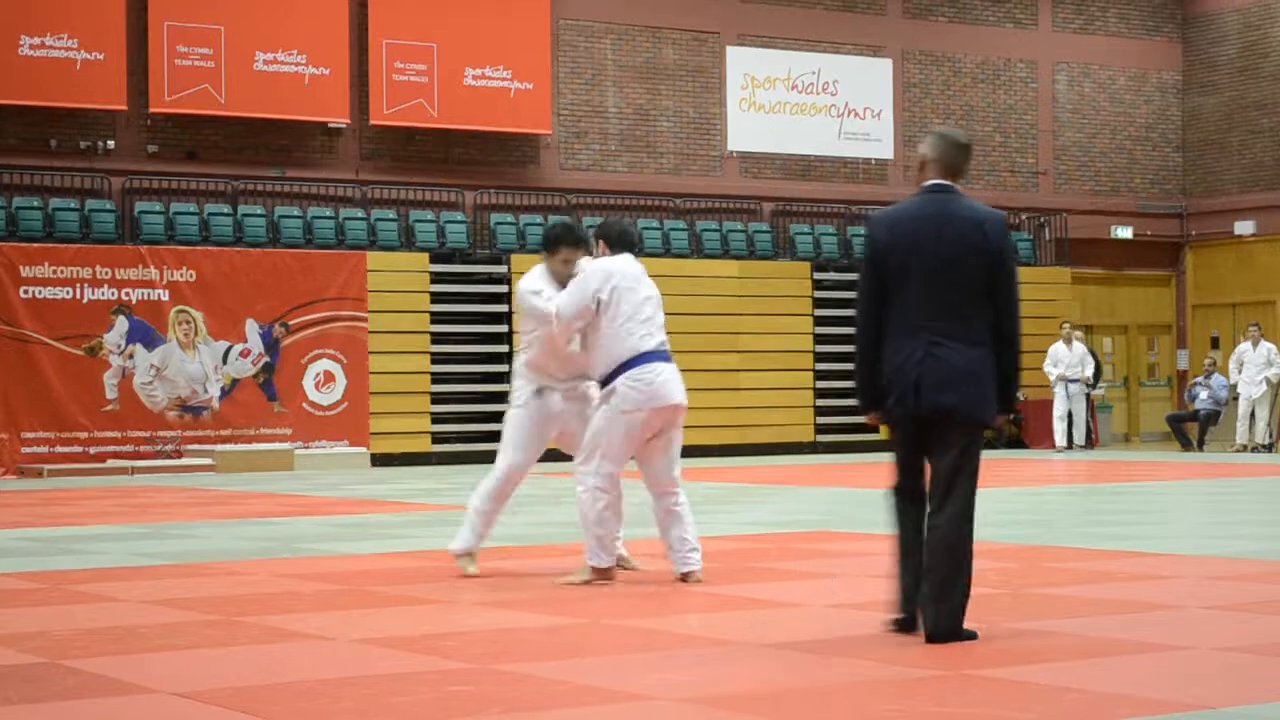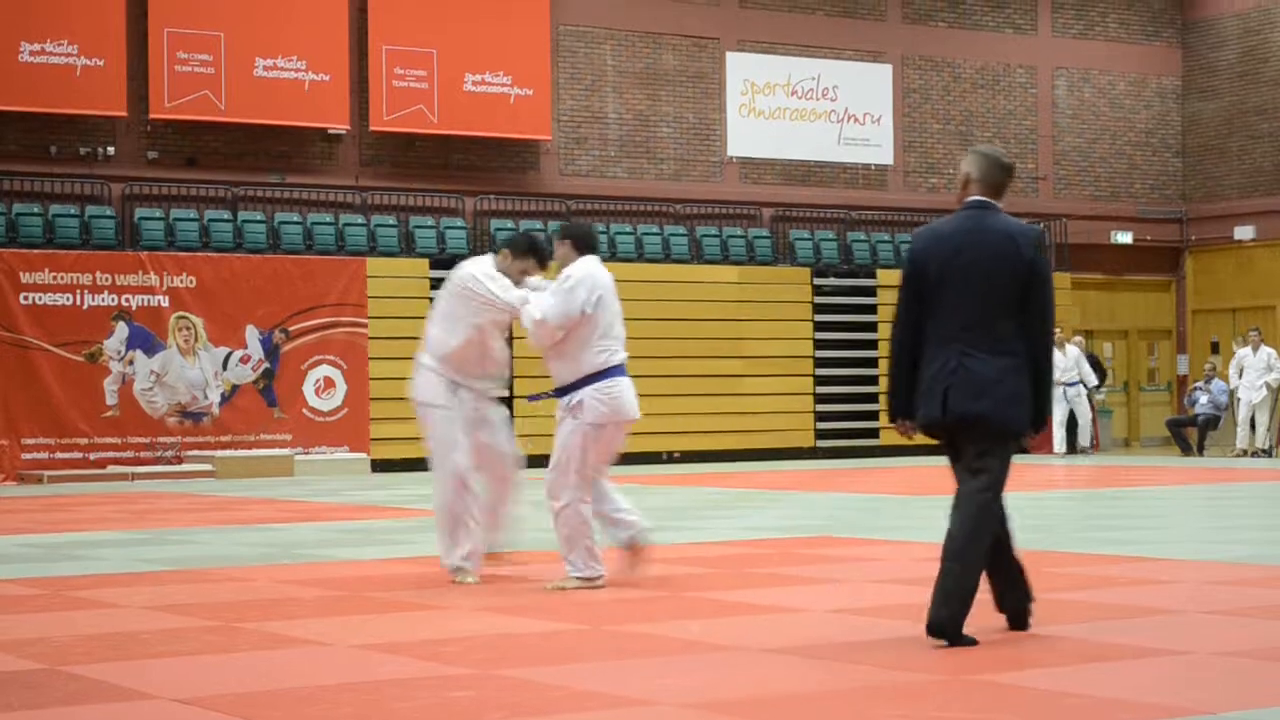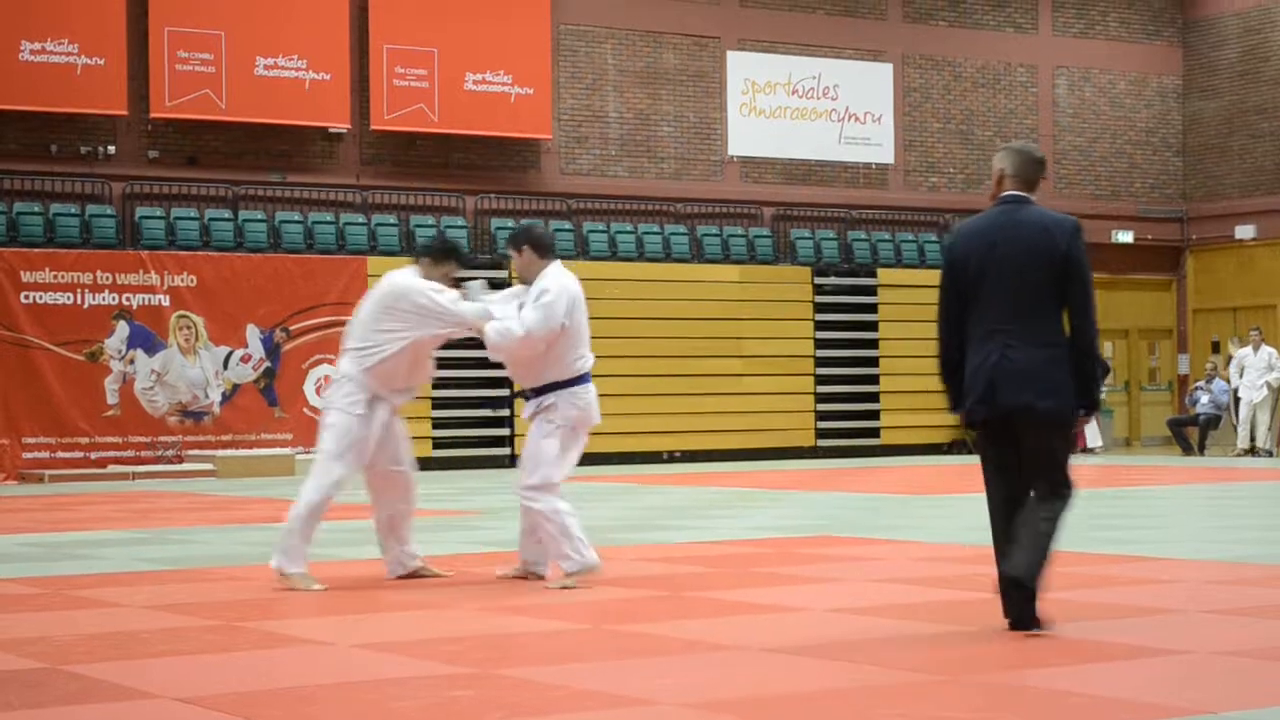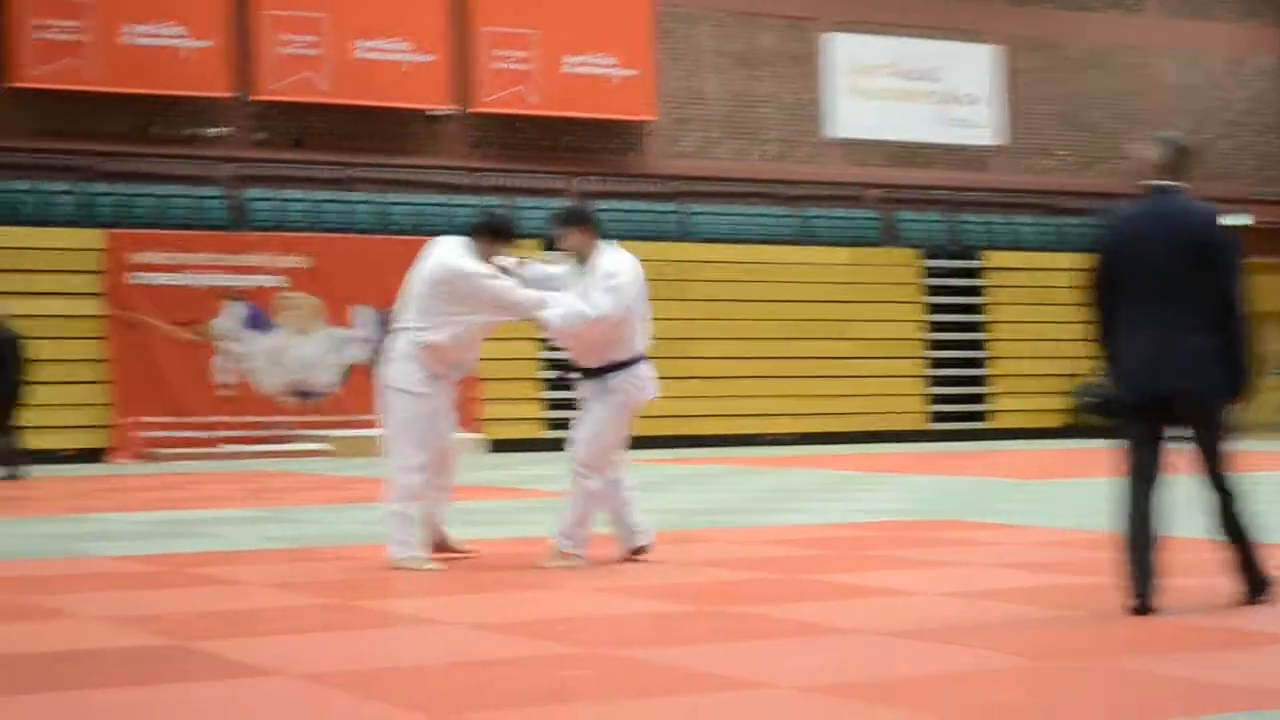
dt=0.3s
person 1, frame 1
left shoulder: (885, 223)
right shoulder: (990, 224)
left elbow: (869, 319)
right elbow: (1007, 319)
left wrist: (871, 394)
right wrist: (1007, 393)
left hip: (903, 382)
right hip: (967, 382)
left knee: (909, 494)
right knee: (953, 503)
left ankle: (910, 607)
right ankle: (942, 619)
person 1, frame 2
left shoulder: (926, 240)
right shoulder: (1027, 239)
left elbow: (906, 332)
right elbow: (1039, 334)
left wrist: (901, 404)
right wrist: (1039, 411)
left hip: (943, 393)
right hip: (999, 393)
left knee: (979, 495)
right knee: (977, 501)
left ankle: (1015, 602)
right ankle: (946, 615)
person 1, frame 3
left shoulder: (964, 236)
right shoulder: (1063, 230)
left elbow: (950, 325)
right elbow: (1083, 322)
left wrist: (958, 391)
right wrist: (1087, 395)
left hip: (986, 386)
right hip: (1044, 383)
left knee: (1005, 497)
right knee: (1052, 488)
left ankle: (1019, 606)
right ankle: (1021, 571)
person 1, frame 4
left shoulder: (1116, 224)
right shoulder: (1208, 221)
left elbow: (1106, 307)
right elbow: (1230, 306)
left wrist: (1120, 368)
right wrist: (1237, 377)
left hip: (1139, 374)
right hip: (1199, 370)
left knee: (1141, 482)
right knee: (1220, 475)
left ankle: (1142, 588)
right ankle: (1251, 576)
person 2, frame 1
left shoulder: (602, 270)
right shoulder: (642, 280)
left elbow: (566, 315)
left hip: (634, 387)
right hip: (665, 383)
left knee: (594, 472)
right knee: (665, 482)
left ankle: (600, 564)
right ankle: (689, 565)
person 2, frame 2
left shoulder: (581, 276)
right shoulder: (594, 277)
left elbow: (544, 323)
left wrist: (528, 311)
left hip: (594, 398)
right hip: (607, 394)
left knee: (565, 487)
right knee: (587, 480)
left ankle: (586, 571)
right ankle: (631, 534)
person 2, frame 3
left shoulder: (555, 287)
right shoulder: (546, 286)
left elbow: (523, 336)
right elbow: (507, 307)
left wrist: (489, 330)
left hip: (563, 402)
right hip: (556, 401)
left knee: (537, 487)
right knee: (536, 483)
left ankle: (580, 562)
right ankle: (533, 563)
person 2, frame 4
left shoulder: (617, 268)
right shoulder: (582, 267)
left elbow: (595, 318)
right elbow: (547, 277)
left wrist: (547, 318)
right wrist: (511, 267)
left hip: (621, 380)
right hip: (600, 379)
left knee: (588, 460)
right knee: (603, 464)
left ankle: (570, 546)
right ankle: (636, 538)
person 3, frame 1
right shoulder: (531, 287)
left hip: (578, 389)
right hip: (536, 390)
right knee: (510, 467)
left ankle: (609, 548)
right ankle: (467, 545)
person 3, frame 2
left shoulder: (504, 283)
right shoulder: (473, 274)
right elbow: (520, 303)
left hip: (474, 386)
right hip: (441, 385)
left knee: (504, 461)
right knee: (456, 470)
left ankle: (482, 543)
right ankle: (459, 559)
person 3, frame 3
left shoulder: (419, 290)
right shoulder: (405, 287)
left elbow: (453, 323)
right elbow: (465, 314)
left hip: (381, 398)
right hip: (354, 395)
left knee: (397, 478)
right knee: (329, 475)
left ankle: (403, 561)
right ankle: (290, 563)
person 3, frame 4
left shoulder: (447, 248)
right shoulder: (459, 268)
right elbow: (519, 301)
left hip: (431, 372)
right hip: (412, 371)
left knee: (438, 455)
right knee: (412, 459)
left ankle: (431, 533)
right ankle: (406, 548)
